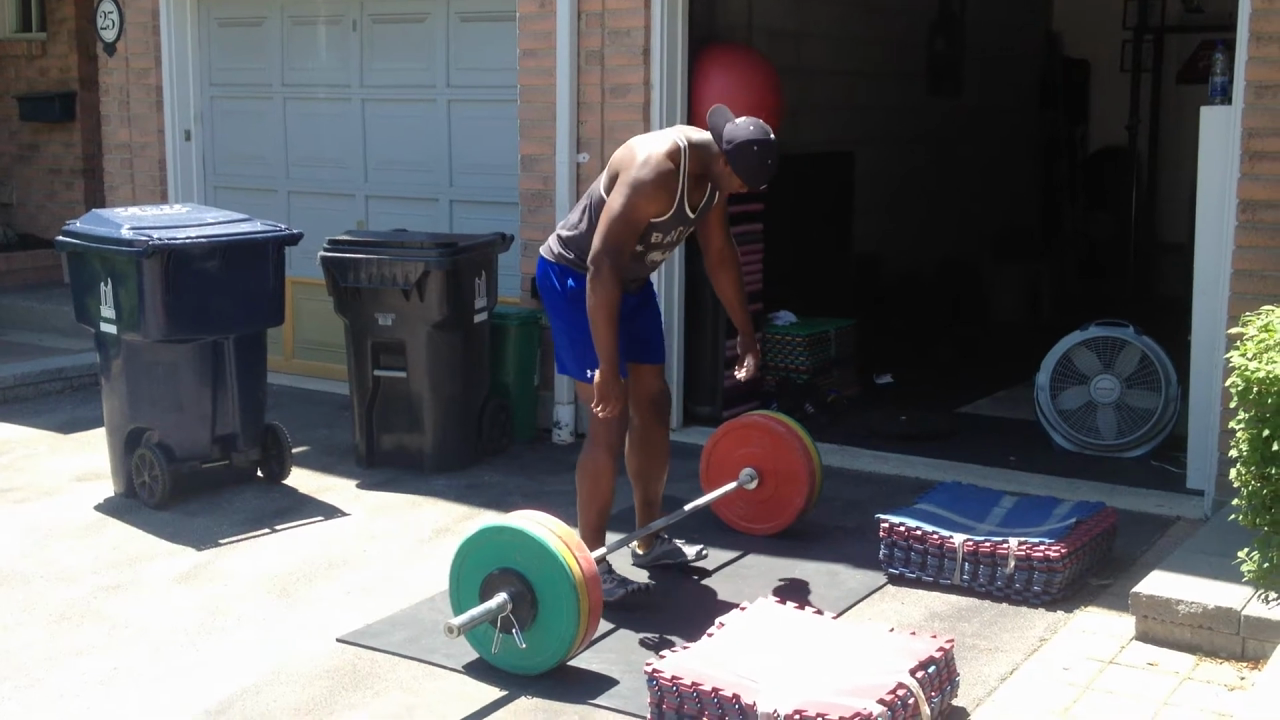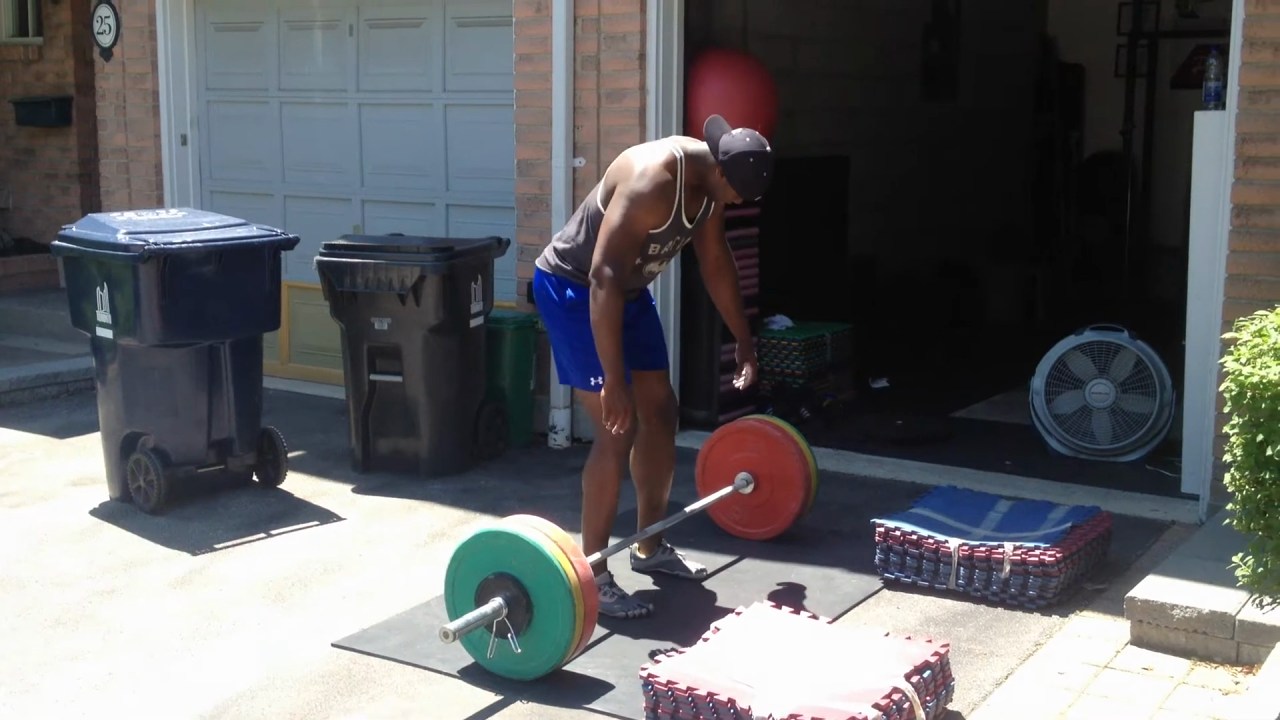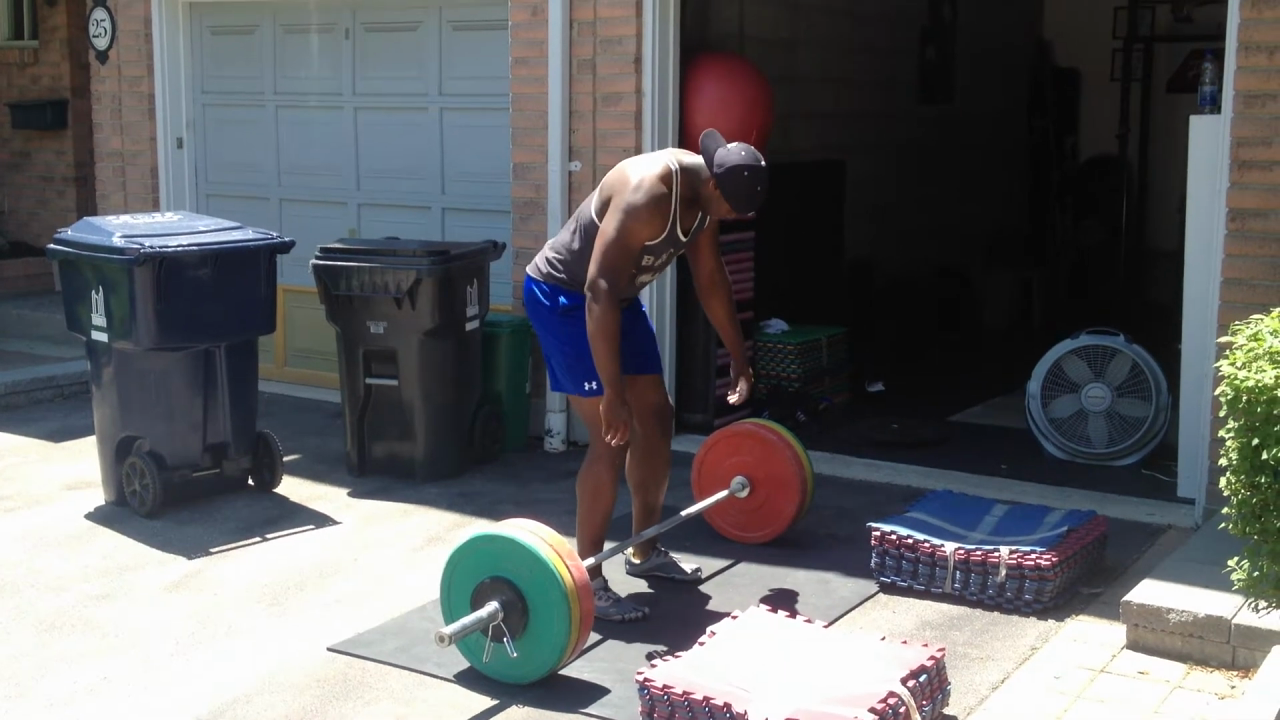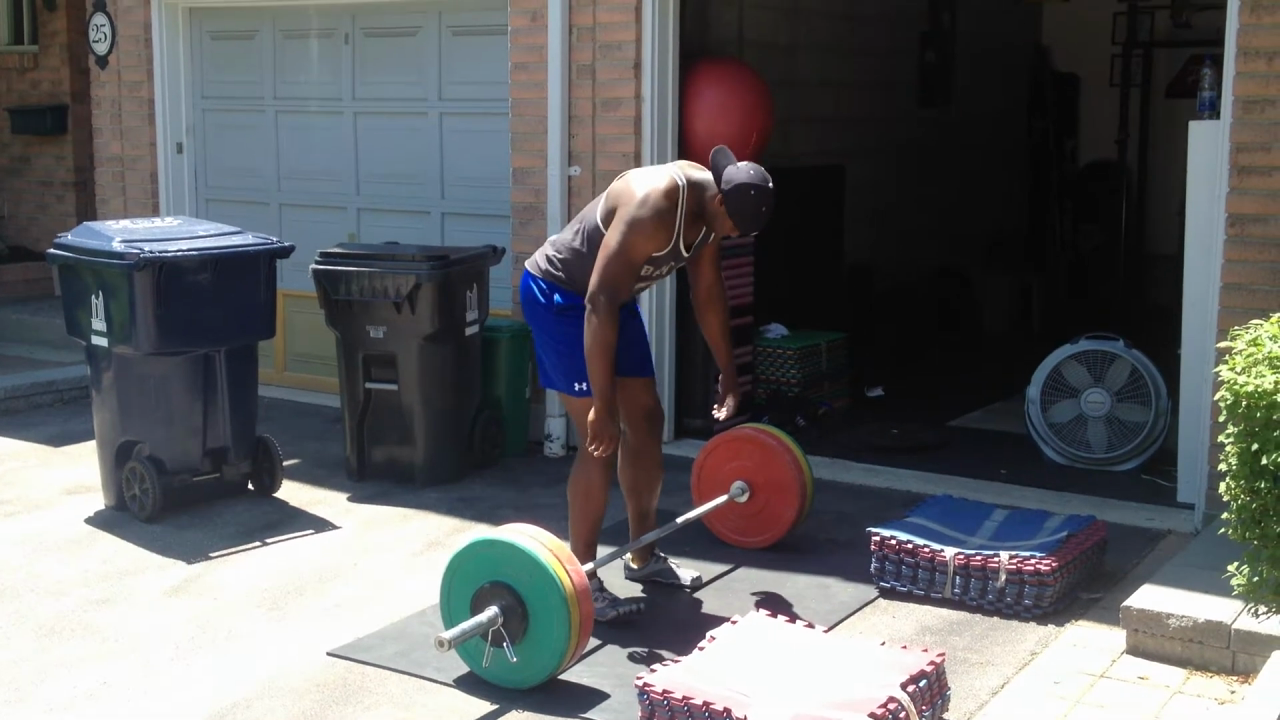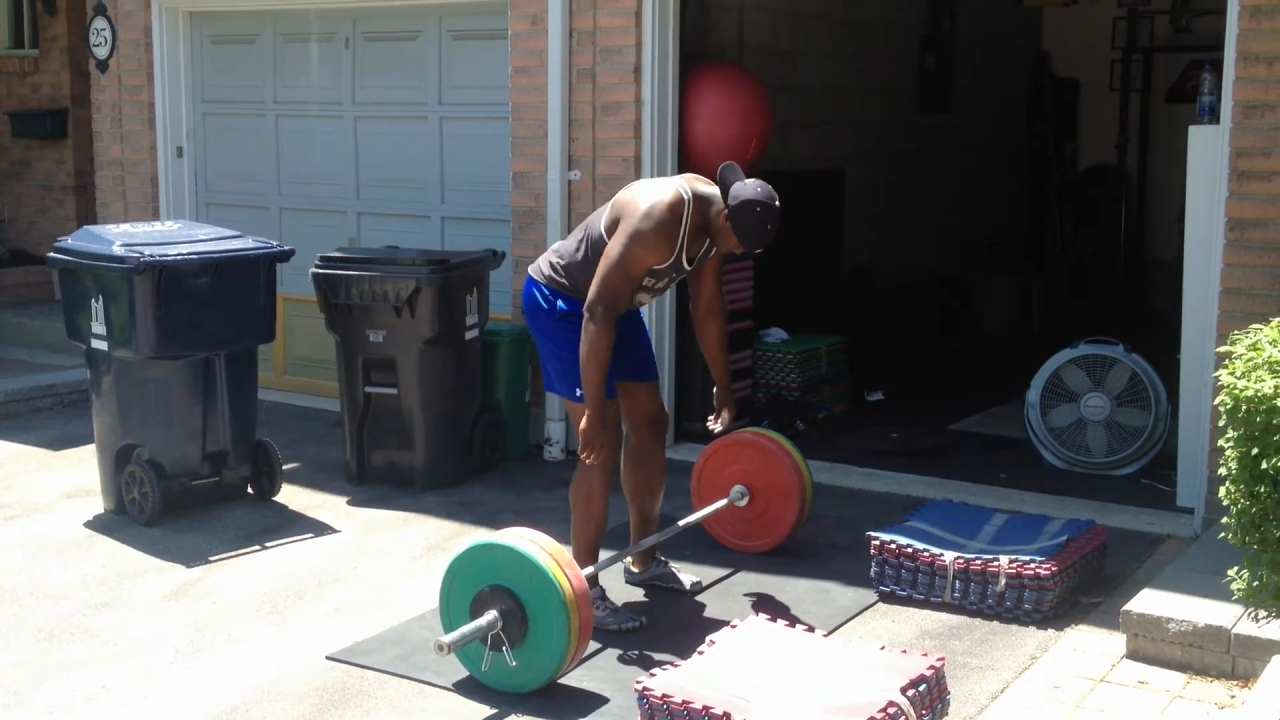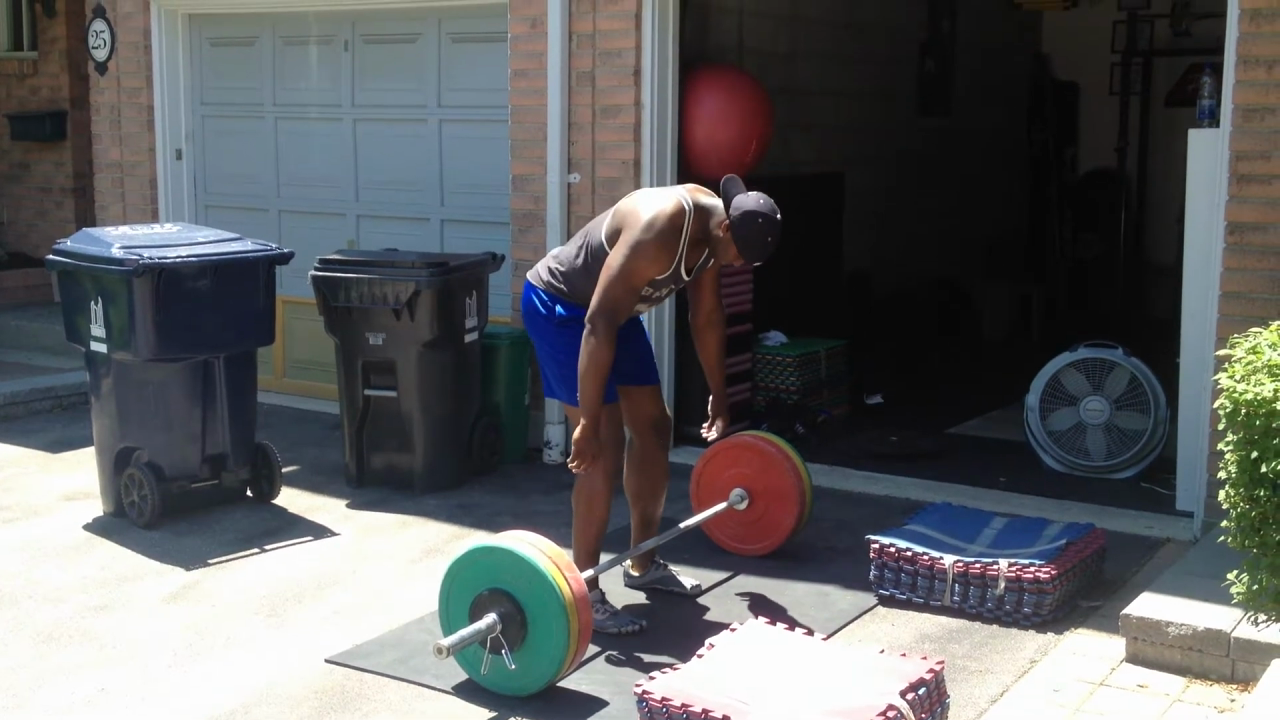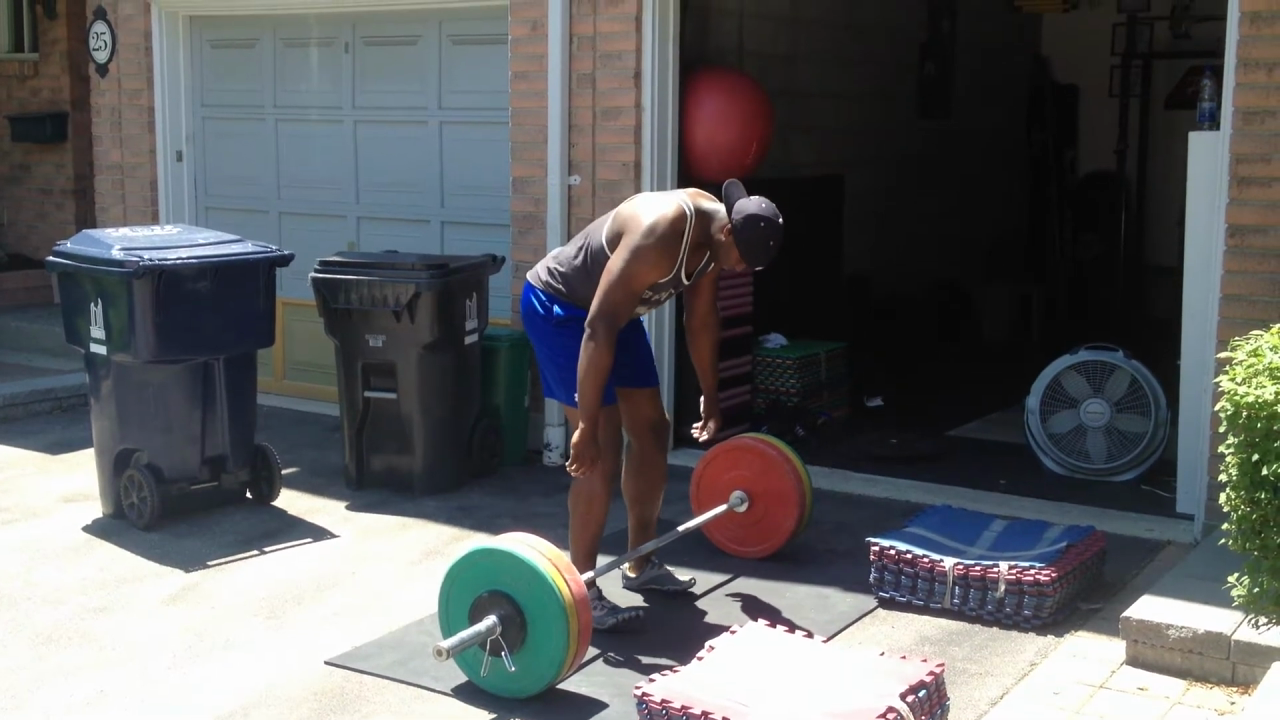
dt=0.2s
person 1, frame 1
left shoulder: (713, 171)
right shoulder: (653, 170)
left elbow: (719, 254)
right elbow: (601, 267)
left wrist: (745, 332)
right wrist: (606, 368)
left hip: (631, 281)
right hip: (576, 278)
left knee: (654, 405)
right knee: (612, 420)
left ankle: (649, 540)
right ankle: (591, 565)
person 1, frame 2
left shoulder: (709, 181)
right shoulder: (651, 181)
left elbow: (716, 262)
right elbow: (603, 279)
left wrist: (743, 340)
right wrist: (613, 382)
left hip: (629, 289)
right hip: (573, 289)
left knee: (660, 413)
right knee: (617, 431)
left ankle: (649, 547)
right ankle: (592, 576)
person 1, frame 3
left shoulder: (704, 194)
right shoulder: (646, 194)
left elbow: (710, 277)
right elbow: (598, 292)
left wrist: (738, 355)
right wrist: (611, 394)
left hip: (617, 293)
right hip: (563, 295)
left knee: (656, 417)
right knee: (613, 434)
left ankle: (646, 550)
right ankle: (587, 580)
person 1, frame 4
left shoulder: (708, 208)
right shoulder: (651, 207)
left elbow: (708, 292)
right elbow: (599, 303)
left wrist: (728, 372)
right wrist: (601, 403)
left hip: (612, 296)
right hip: (560, 294)
left knee: (646, 420)
right knee: (603, 438)
left ankle: (642, 556)
right ankle: (582, 583)
person 1, frame 5
left shoulder: (712, 220)
right shoulder: (656, 219)
left elbow: (707, 305)
right elbow: (597, 313)
left wrist: (723, 385)
right wrist: (593, 411)
left hip: (615, 302)
right hip: (560, 299)
left knee: (650, 424)
right knee: (602, 444)
left ankle: (643, 560)
right ankle: (583, 590)
person 1, frame 6
left shoulder: (713, 230)
right shoulder: (657, 229)
left elbow: (707, 315)
right elbow: (599, 325)
left wrist: (718, 393)
right wrist: (588, 423)
left hip: (614, 308)
right hip: (560, 305)
left knee: (653, 429)
right knee: (605, 450)
left ankle: (643, 563)
right ankle: (584, 593)
person 1, frame 7
left shoulder: (712, 234)
right shoulder: (658, 233)
left elbow: (702, 318)
right elbow: (598, 329)
left wrist: (710, 396)
right wrist: (585, 426)
left hip: (616, 310)
right hip: (559, 307)
left knee: (652, 432)
right knee: (604, 451)
left ankle: (640, 565)
right ankle: (582, 593)
